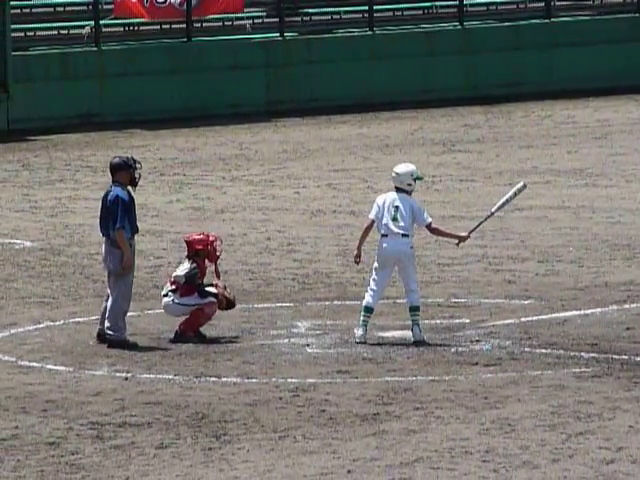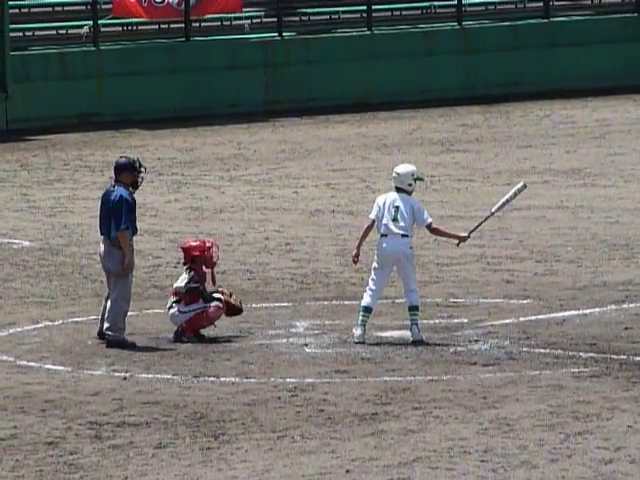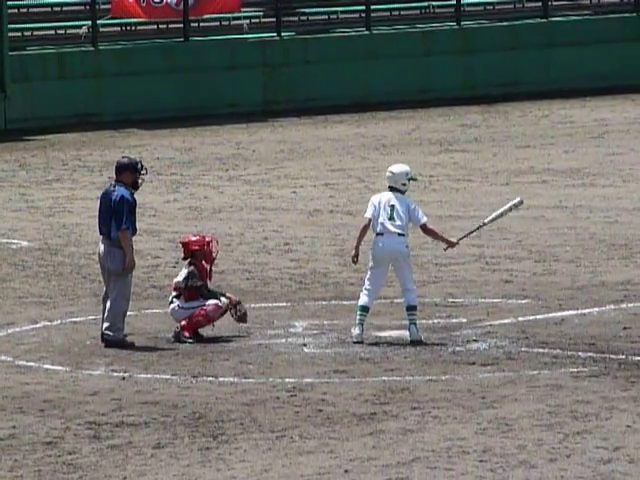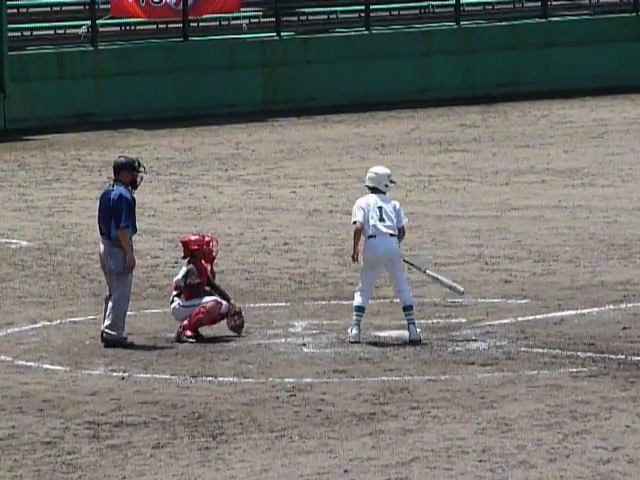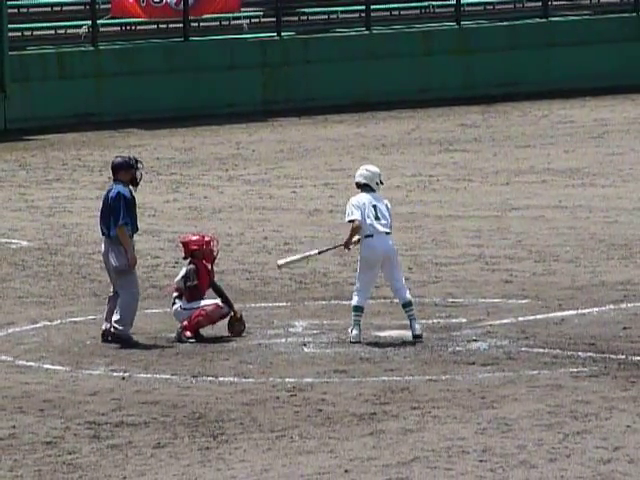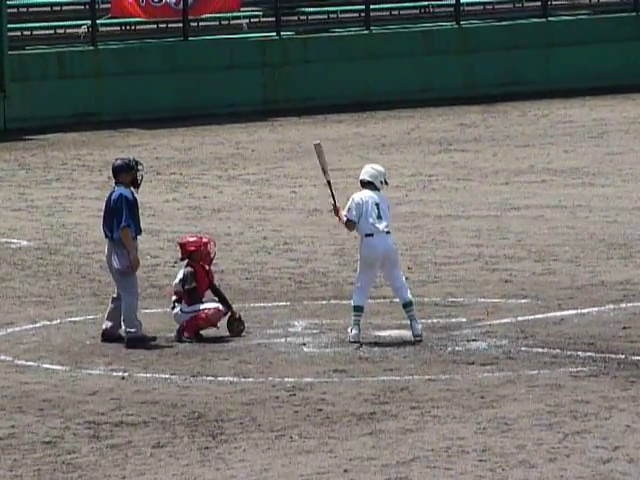
dt=0.2s
person 1, frame 1
left shoulder: (112, 192)
right shoulder: (119, 195)
right elbow: (118, 228)
right wrist: (127, 253)
left hip: (112, 246)
right hip: (119, 248)
left knee: (114, 292)
right knee: (121, 294)
left ankle: (105, 330)
right ankle: (115, 335)
person 1, frame 2
left shoulder: (109, 192)
right shoulder: (123, 196)
right elbow: (121, 229)
right wrist: (128, 255)
left hip: (107, 245)
right hip: (118, 248)
left knee: (113, 292)
right knee: (120, 294)
left ankle: (105, 328)
right ankle: (114, 335)
person 1, frame 3
left shoulder: (107, 192)
right shoulder: (124, 196)
right elbow: (122, 229)
right wrist: (129, 255)
left hip: (105, 245)
right hip: (117, 248)
left knee: (110, 292)
right knee: (119, 294)
left ankle: (109, 331)
right ankle: (113, 335)
person 1, frame 4
left shoulder: (107, 192)
right shoulder: (123, 195)
right elbow: (122, 227)
right wrist: (129, 254)
left hip: (106, 245)
right hip: (117, 248)
left knee: (113, 292)
right knee: (121, 294)
left ankle: (109, 331)
right ankle: (113, 335)
person 1, frame 5
left shoulder: (112, 191)
right shoulder: (122, 193)
right elbow: (121, 225)
right wrist: (130, 252)
left hip: (110, 245)
right hip: (119, 247)
left knee: (118, 291)
right knee: (130, 291)
left ankle: (109, 330)
right ankle: (121, 330)
person 1, frame 6
left shoulder: (115, 194)
right shoulder: (124, 195)
right elbow: (123, 227)
right wrist: (133, 253)
left hip: (115, 247)
right hip: (122, 249)
left knee: (122, 292)
right knee: (130, 293)
left ankle: (110, 330)
right ankle: (133, 333)
person 2, frame 1
left shoulder: (382, 199)
right shoulder: (413, 203)
left elbow: (369, 225)
right elbow: (432, 228)
left wrist: (359, 248)
right wrist: (458, 237)
left hip: (385, 246)
right hip: (405, 247)
left knee: (374, 289)
right knee: (412, 289)
left ankle: (361, 330)
right ankle: (416, 330)
person 2, frame 2
left shoulder: (382, 199)
right shoulder: (413, 204)
left elbow: (370, 224)
right elbow: (432, 229)
left wrist: (358, 248)
right wrist: (458, 237)
left hip: (384, 246)
right hip: (404, 247)
left knee: (373, 288)
right knee: (411, 289)
left ankle: (360, 330)
right ankle: (415, 329)
person 2, frame 3
left shoulder: (377, 198)
right shoulder: (409, 203)
left elbow: (366, 223)
right elbow: (425, 228)
left wrist: (356, 248)
right wrist: (446, 241)
left hip: (380, 245)
right hip: (400, 246)
left knee: (370, 288)
right knee: (408, 288)
left ankle: (358, 329)
right ankle: (413, 329)
person 2, frame 4
left shoulder: (362, 202)
right shoulder: (393, 203)
left elbow: (358, 228)
right elbow: (402, 230)
left wrist: (355, 250)
left hip: (372, 246)
right hip: (392, 245)
left knee: (363, 289)
right knee: (402, 288)
left ankle: (355, 330)
right ankle: (412, 329)
person 2, frame 5
left shoulder: (355, 200)
right shoulder: (383, 201)
left elbow: (357, 226)
left wrist: (349, 240)
left hip: (369, 245)
right hip: (388, 243)
left knee: (361, 290)
right knee: (399, 286)
left ankle: (356, 330)
right ankle: (414, 326)
person 2, frame 6
left shoulder: (358, 197)
right shoulder: (383, 199)
left elbow: (350, 226)
left wrist: (339, 213)
left hip: (369, 244)
right hip: (388, 242)
left knee: (361, 289)
right knee: (400, 285)
left ankle: (355, 330)
right ankle: (415, 326)
person 3, frame 1
left shoulder: (197, 262)
right shoulder: (195, 267)
left elbow: (197, 286)
right elbow: (201, 292)
left wrist: (214, 284)
right wrist: (217, 295)
left hip: (178, 297)
right hip: (173, 302)
left knee: (214, 296)
right knee: (211, 303)
left ankle: (192, 330)
right ankle: (183, 332)
person 3, frame 2
left shoulder: (197, 269)
right shoulder: (194, 274)
left elbow: (202, 294)
right elbow: (206, 298)
left wrist: (219, 291)
right wrist: (221, 298)
left hip: (185, 308)
right hip: (178, 313)
left knee: (220, 300)
right knee: (217, 308)
left ankle: (192, 330)
right ankle: (183, 331)
person 3, frame 3
left shoulder: (200, 266)
right shoulder: (192, 269)
left elbow: (205, 290)
right elbow: (203, 294)
left wrist: (226, 296)
right wrist: (222, 295)
left hip: (188, 305)
right hip: (179, 309)
left knee: (224, 303)
right knee: (215, 306)
left ankle: (190, 328)
right ankle: (183, 329)
person 3, frame 4
left shoulder: (201, 266)
right shoulder: (191, 267)
left elbow: (213, 286)
right elbow: (200, 292)
left wrist: (231, 302)
right wrist: (215, 296)
left hip: (189, 305)
right hip: (180, 307)
left knee: (225, 307)
right knee: (214, 303)
left ankle: (191, 328)
right ankle: (185, 329)
person 3, frame 5
left shoulder: (204, 267)
right shoulder: (191, 268)
left elbow: (216, 288)
right elbow: (194, 295)
left wrist: (233, 308)
left hip: (192, 306)
right hip: (182, 309)
left knee: (226, 308)
right knee: (216, 306)
left ankle: (192, 328)
right ankle: (185, 329)
person 3, frame 6
left shoulder: (202, 269)
right shoulder: (189, 271)
left elbow: (215, 290)
right elbow: (193, 298)
left wrist: (232, 309)
right wrist: (209, 316)
left hip: (193, 308)
right hip: (182, 312)
left knee: (224, 307)
right knee: (216, 310)
left ankle: (192, 328)
right ankle: (185, 330)
